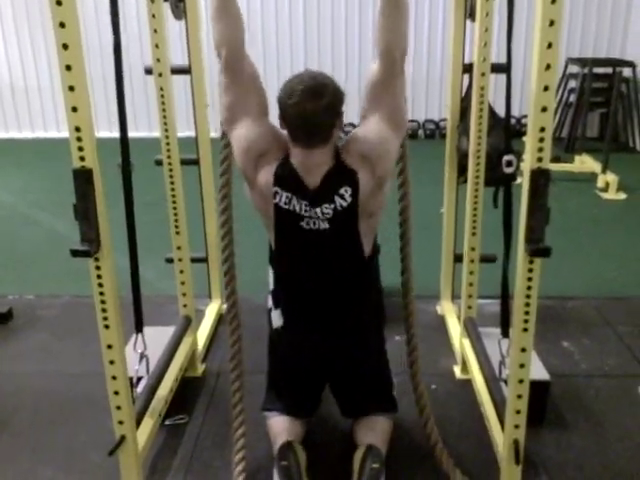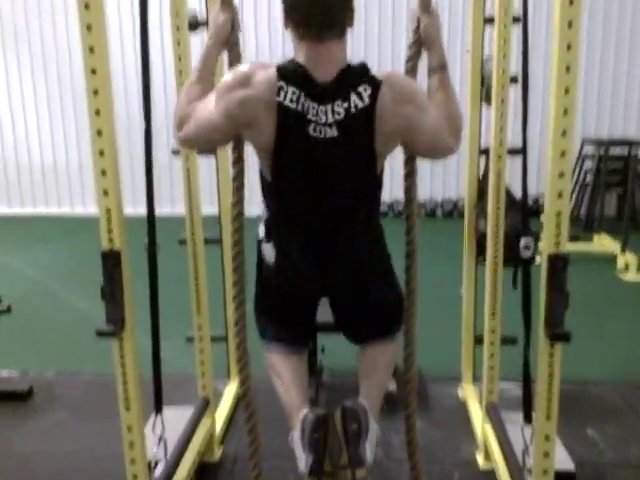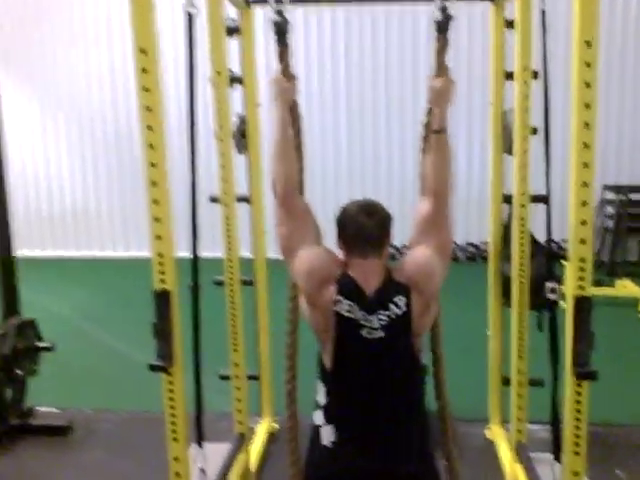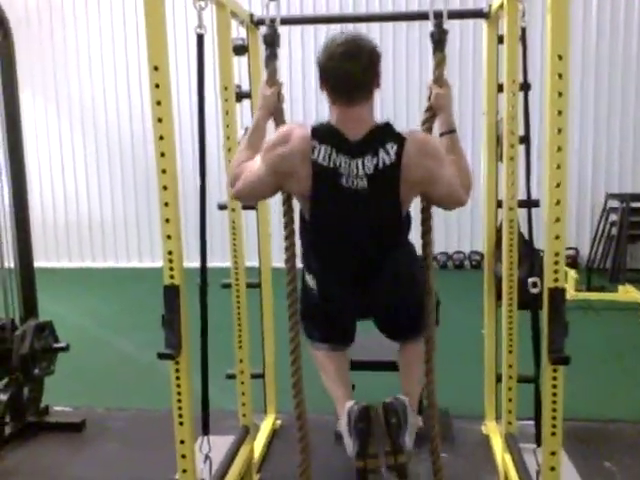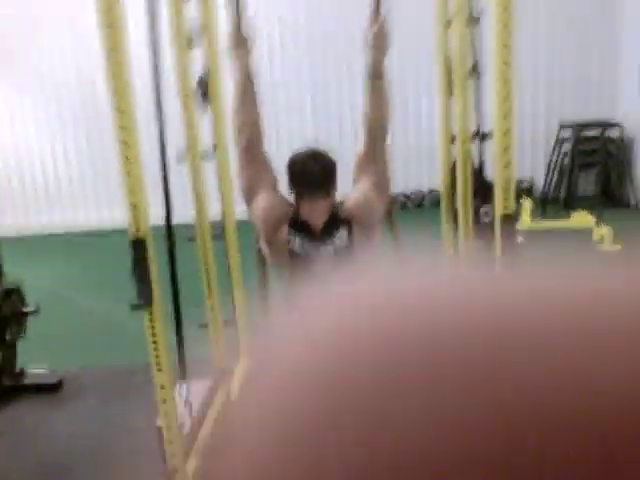
dt=1s
person 1, frame 1
left shoulder: (262, 169)
right shoulder: (367, 169)
left elbow: (232, 60)
right elbow: (391, 63)
left hip: (292, 326)
right hip: (358, 326)
left knee: (284, 407)
right knee: (374, 408)
person 1, frame 2
left shoulder: (252, 88)
right shoulder: (392, 95)
left elbow: (186, 128)
right elbow: (449, 139)
left wrist: (213, 45)
right wrist: (436, 56)
left hip: (287, 252)
right hip: (359, 253)
left knee: (281, 339)
right knee: (382, 331)
left ankle: (302, 425)
right ankle: (365, 417)
person 1, frame 3
left shoulder: (320, 288)
right shoulder: (417, 288)
left elbow: (286, 198)
right elbow: (436, 200)
left wrist: (283, 110)
right wrist: (439, 115)
left hip: (337, 442)
right hip: (403, 443)
person 1, frame 4
left shoulder: (290, 147)
right shoulder: (416, 150)
left elbow: (237, 186)
right elbow: (460, 194)
left wrist: (261, 113)
right wrist: (447, 119)
left hip: (327, 285)
right hip: (394, 283)
left knee: (324, 336)
right knee: (417, 327)
left ankle: (347, 410)
right ankle: (406, 408)
person 1, frame 5
left shoulder: (275, 225)
right shoulder: (357, 220)
left elbow: (248, 143)
right elbow: (376, 140)
left wrist: (243, 67)
right wrist: (376, 65)
